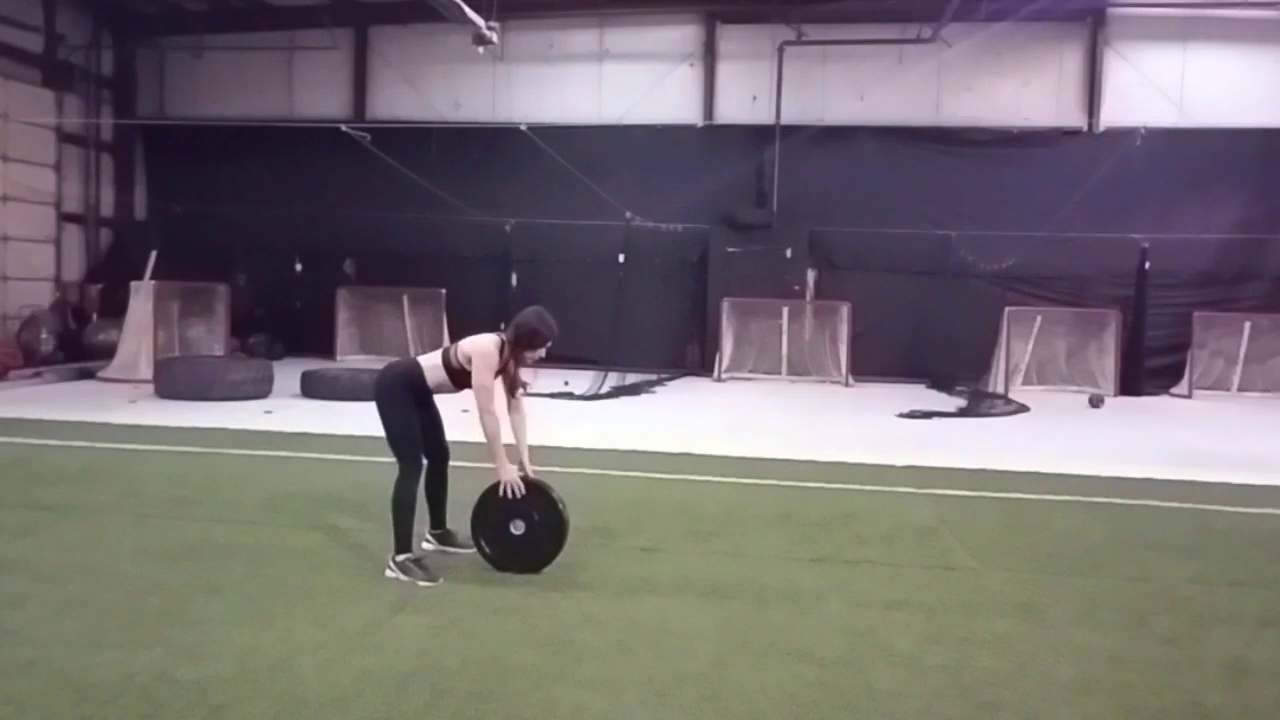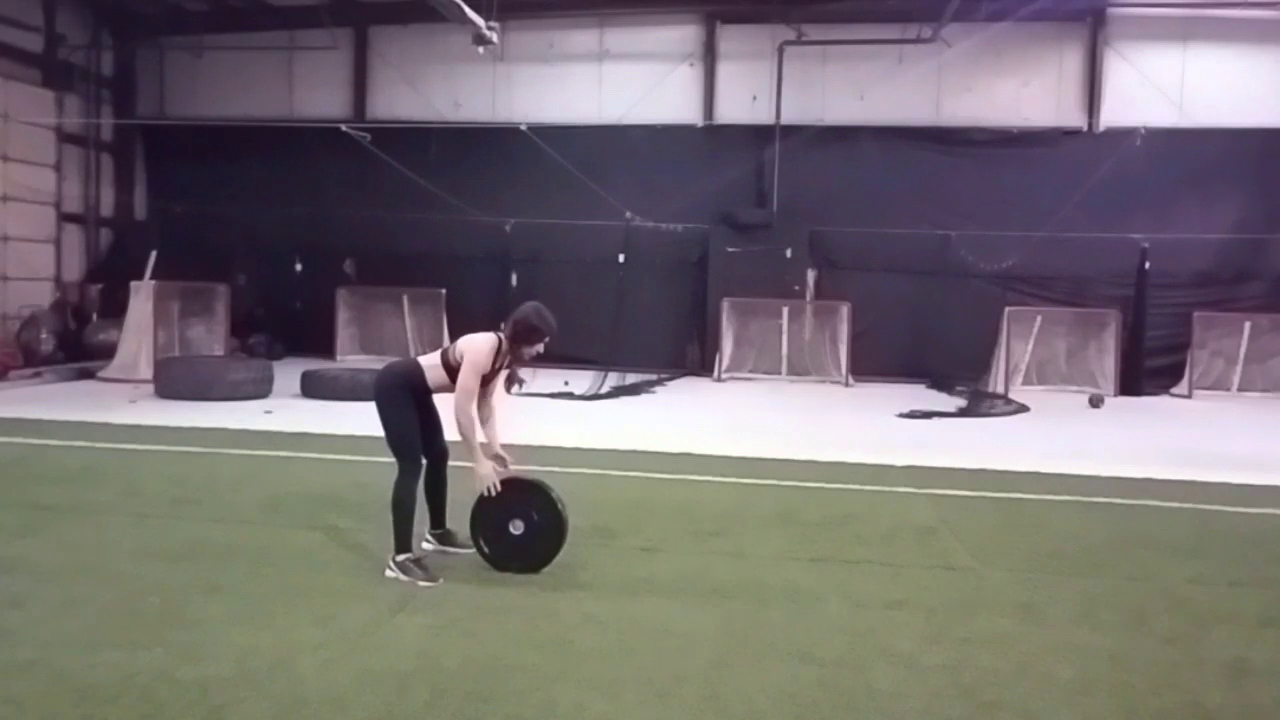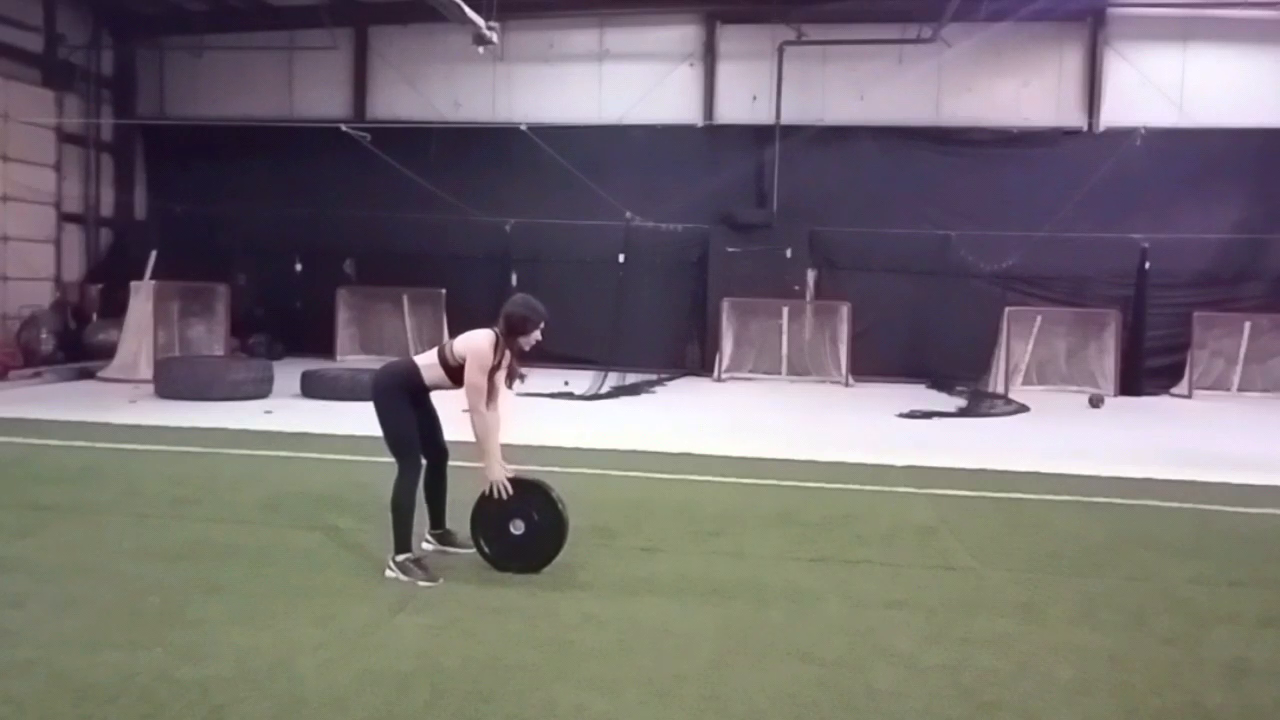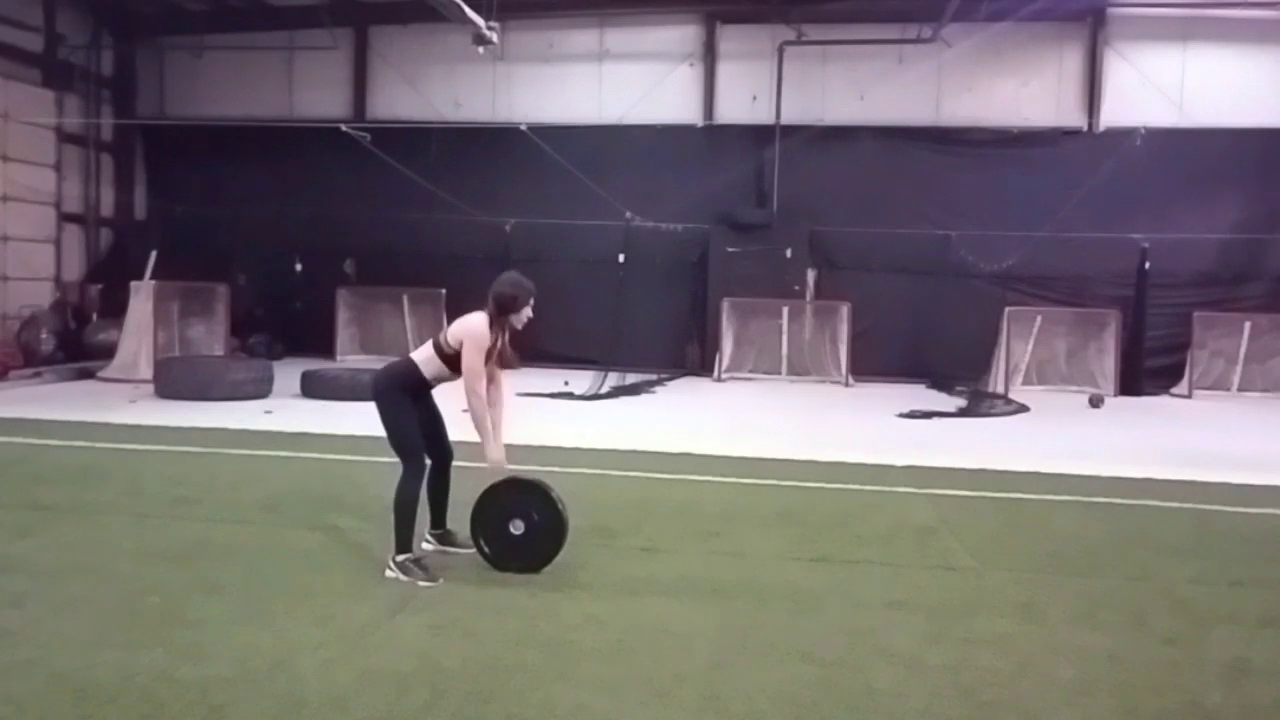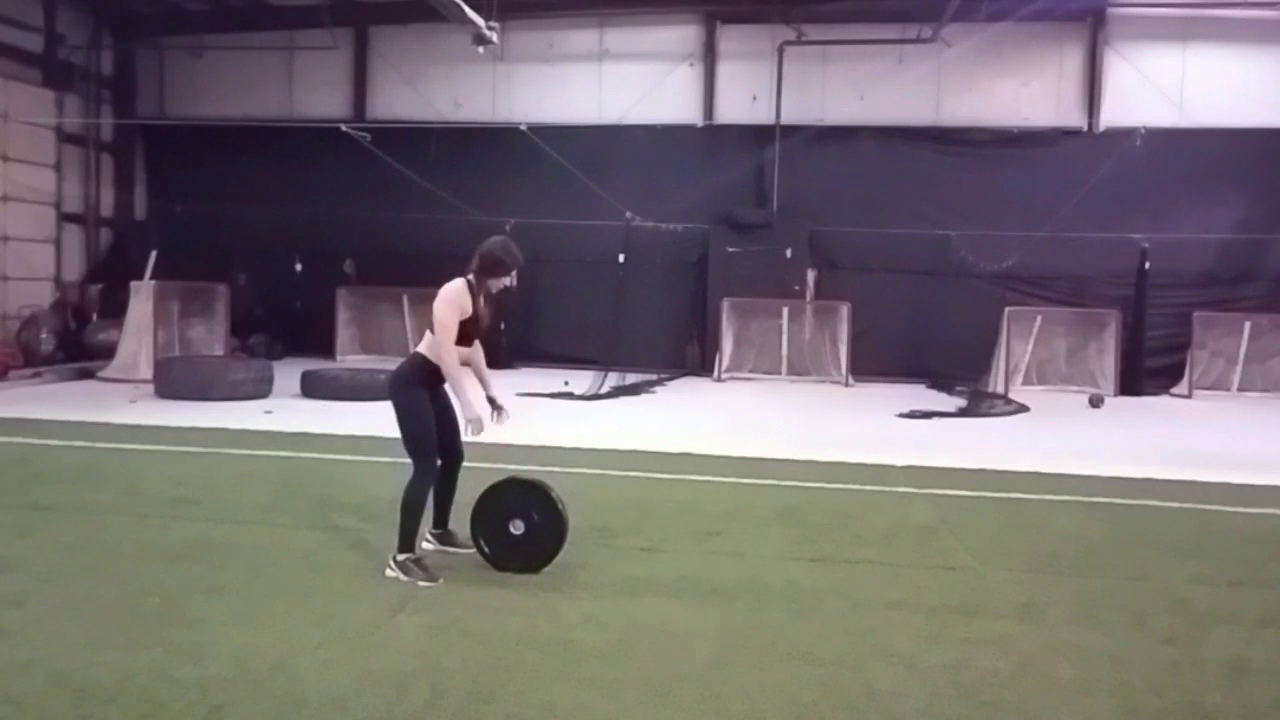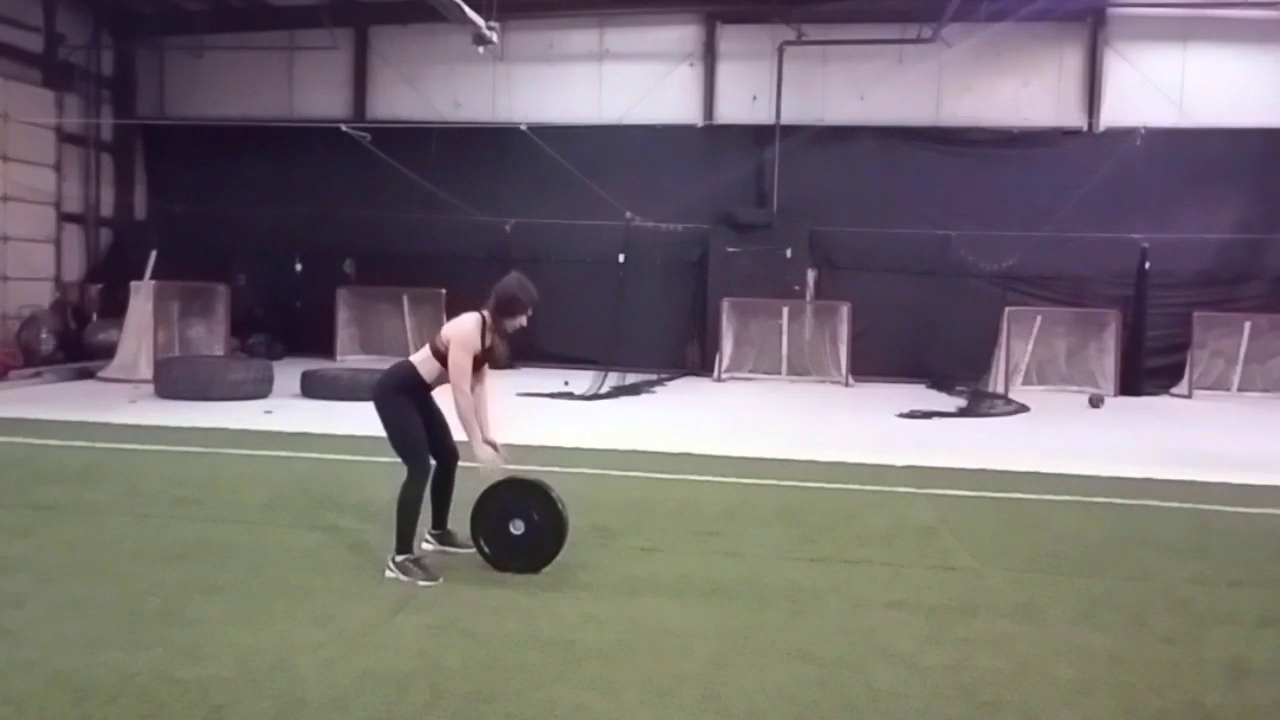
dt=0.4s
person 1, frame 1
left shoulder: (508, 352)
right shoulder: (487, 350)
left elbow: (514, 402)
right elbow: (486, 412)
left wrist: (523, 455)
right wrist: (503, 465)
left hip: (417, 391)
right hip: (395, 386)
left knee: (439, 457)
right knee: (411, 466)
left ankle: (437, 533)
right ankle: (400, 558)
person 1, frame 2
left shoulder: (503, 352)
right shoulder: (483, 349)
left elbow: (484, 403)
right elbow: (462, 410)
left wrist: (493, 446)
right wrist: (478, 461)
left hip: (416, 391)
right hip: (395, 387)
left knee: (438, 457)
right knee: (411, 466)
left ankle: (438, 533)
right ankle: (401, 558)
person 1, frame 3
left shoulder: (502, 350)
right shoulder: (482, 348)
left elbow: (492, 407)
right elbow: (477, 411)
left wrist: (496, 456)
right wrist: (489, 464)
left hip: (414, 390)
right hip: (392, 387)
left knee: (438, 457)
right knee: (411, 466)
left ankle: (437, 533)
right ankle: (400, 558)
person 1, frame 4
left shoulder: (496, 331)
right shoulder: (478, 329)
left elbow: (493, 386)
right elbow: (474, 393)
left wrist: (499, 438)
right wrist: (490, 446)
left hip: (416, 389)
right hip: (394, 387)
left knee: (443, 457)
right knee: (415, 467)
left ankle: (437, 533)
right ankle: (400, 559)
person 1, frame 5
left shoulder: (479, 294)
right shoulder: (456, 292)
left elbow: (472, 346)
right elbow: (444, 351)
left wrist: (489, 391)
right wrist: (467, 403)
left hip: (431, 385)
right hip: (411, 384)
left knee: (453, 457)
right knee: (427, 466)
left ankle: (438, 532)
right ankle: (402, 557)
person 1, frame 6
left shoulder: (491, 332)
right shoulder: (468, 330)
left elbow: (478, 384)
right elbow: (460, 393)
left wrist: (485, 434)
right wrist: (477, 445)
left hip: (416, 391)
right hip: (394, 391)
left knee: (448, 456)
right knee: (419, 467)
left ankle: (438, 533)
right ankle: (400, 558)
